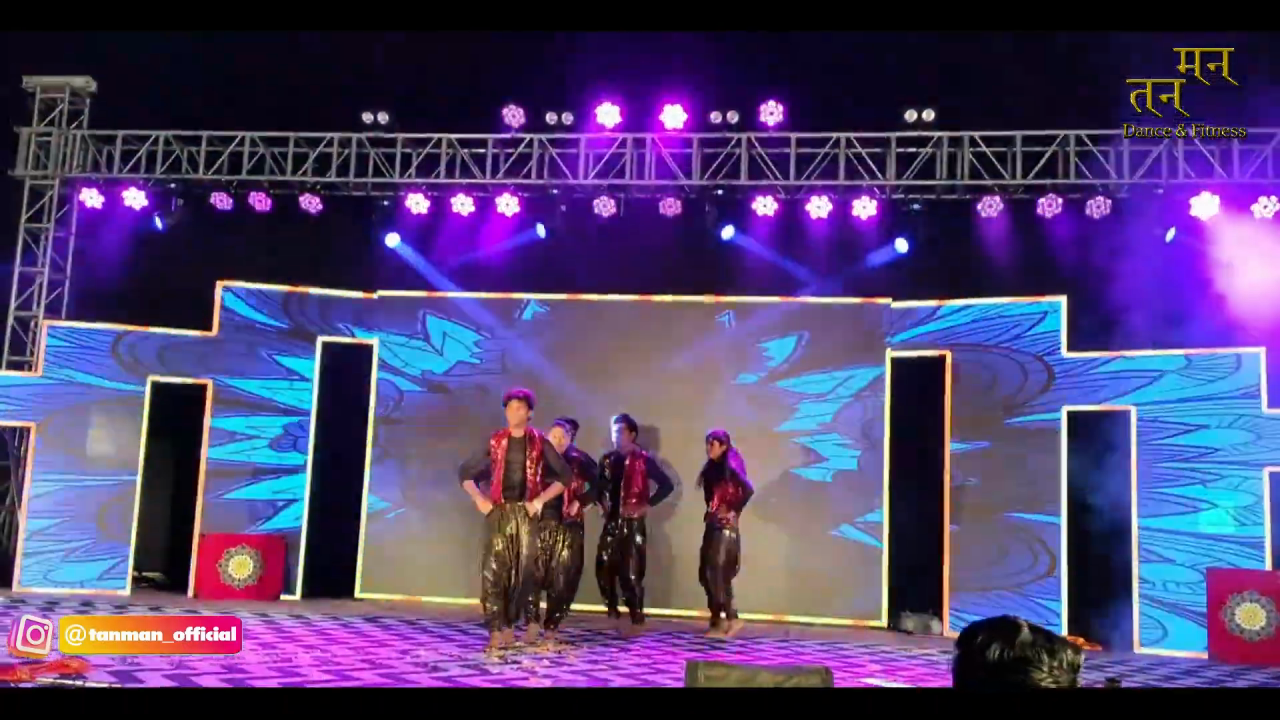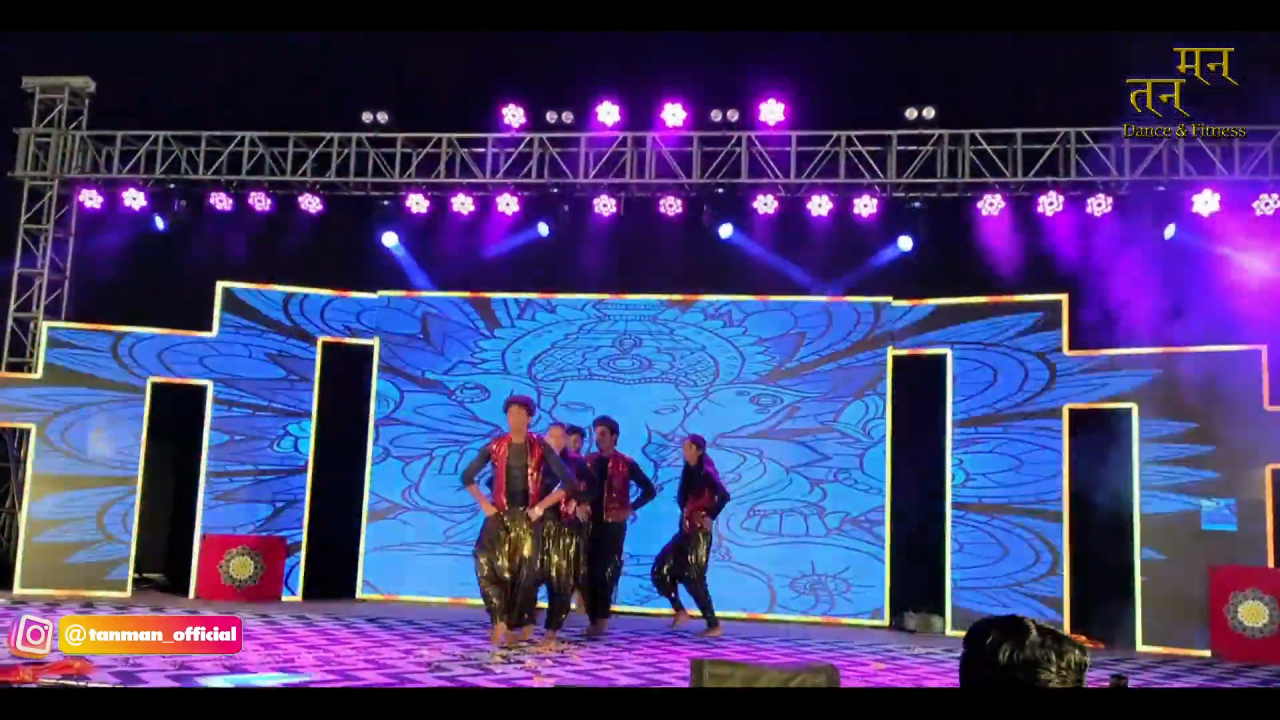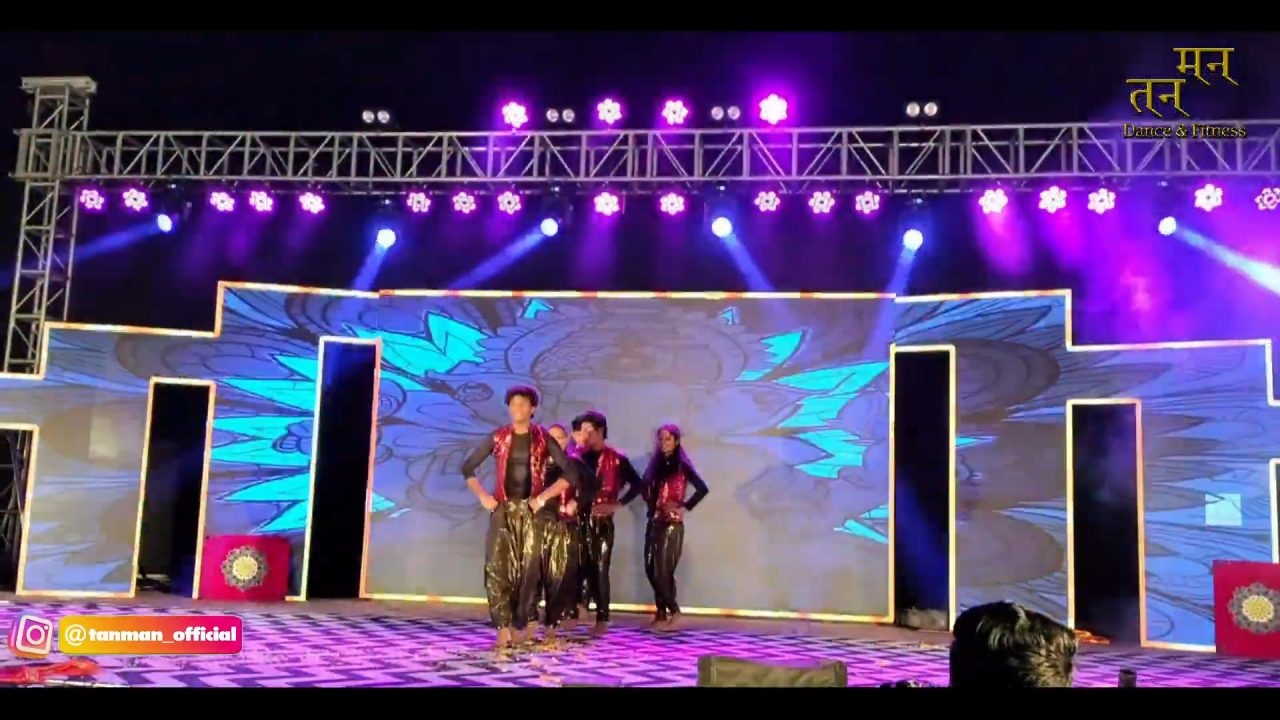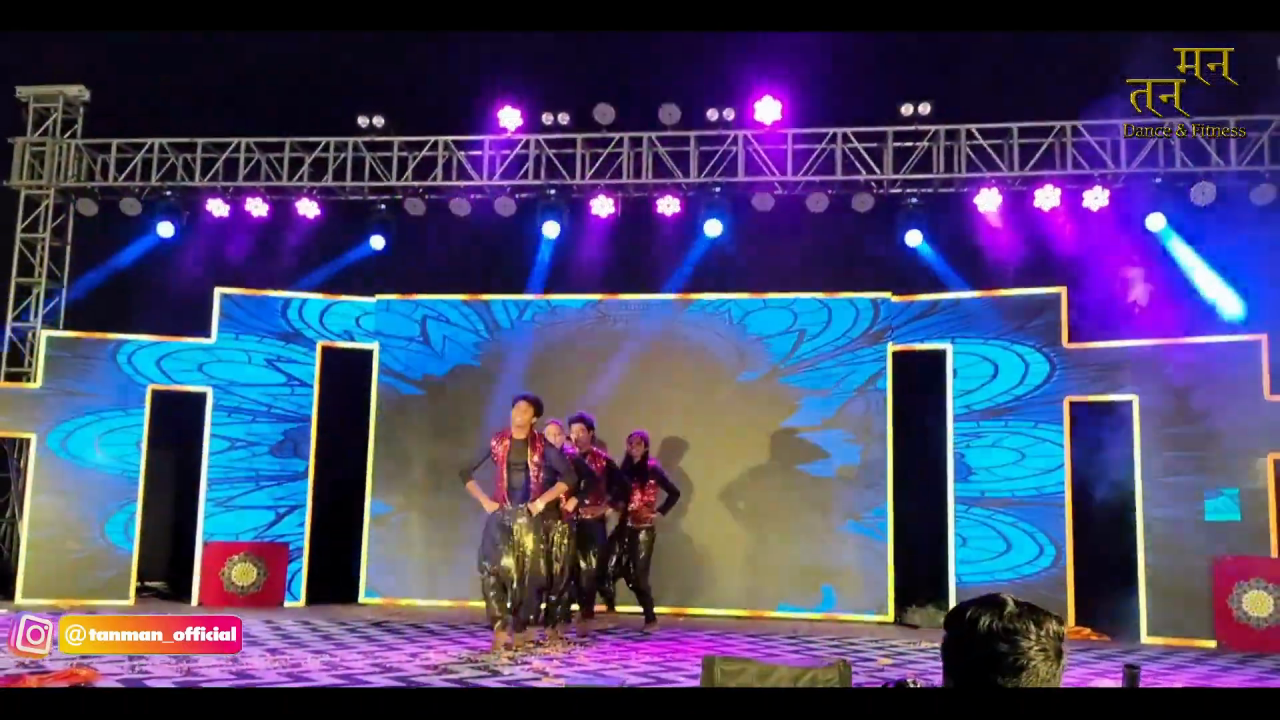
dt=0.3s
person 1, frame 1
left shoulder: (540, 442)
right shoulder: (495, 441)
left elbow: (565, 475)
right elbow: (465, 472)
left wrist: (540, 500)
right wrist: (480, 499)
left hip: (525, 512)
right hip: (498, 511)
left knee: (521, 568)
right knee: (493, 568)
left ankle: (509, 626)
right ankle: (496, 630)
person 1, frame 2
left shoulder: (540, 447)
right shoulder: (495, 446)
left elbow: (568, 481)
right elbow: (468, 476)
left wrist: (541, 506)
right wrist: (484, 503)
left hip: (526, 517)
right hip: (500, 515)
left knee: (525, 573)
right knee: (486, 560)
left ankle: (513, 627)
right ankle: (499, 619)
person 1, frame 3
left shoulder: (544, 440)
right shoulder: (498, 438)
left elbow: (570, 474)
right elbow: (468, 467)
left wrist: (543, 498)
right wrist: (483, 497)
left hip: (529, 510)
right hip: (502, 508)
left knee: (527, 568)
right knee: (496, 565)
left ankle: (517, 626)
right ankle: (502, 627)
person 1, frame 4
left shoulder: (541, 445)
right shoulder: (497, 442)
left elbow: (569, 476)
right elbow: (466, 473)
left wrist: (542, 501)
right wrist: (484, 500)
left hip: (528, 514)
right hip: (501, 512)
left knee: (528, 571)
right knee: (492, 565)
left ankle: (519, 629)
right ankle: (500, 627)
person 2, frame 1
left shoulder: (578, 461)
left elbow: (597, 486)
left wrist: (579, 503)
left hip: (567, 524)
right hip: (540, 524)
left knee: (560, 578)
right knee: (536, 574)
left ankle: (550, 629)
right ankle: (533, 623)
person 2, frame 2
left shoulder: (574, 462)
left elbow: (592, 485)
left wrist: (577, 501)
left hip: (565, 525)
right hip: (540, 523)
left knee: (561, 577)
right knee: (539, 574)
left ankle: (552, 629)
person 2, frame 3
left shoulder: (574, 463)
left elbow: (592, 485)
left wrist: (576, 502)
left hip: (563, 524)
right hip: (539, 522)
left knee: (559, 575)
right knee: (537, 573)
left ankle: (551, 624)
right ankle: (530, 623)
person 2, frame 4
left shoulder: (572, 459)
left wrist: (576, 499)
left hip: (562, 522)
left knee: (560, 574)
left ankle: (552, 624)
right ankle: (554, 623)
person 3, frame 1
left shoulder: (644, 460)
right shoulder: (607, 459)
left elbow: (666, 485)
right elbow: (600, 485)
left wrist: (646, 506)
right wrist: (602, 503)
left hip: (633, 522)
right hip: (611, 520)
left knee: (632, 573)
right knee: (604, 568)
left ankle: (637, 621)
right ankle: (613, 612)
person 3, frame 2
left shoulder: (626, 464)
right shoulder: (588, 462)
left elbow: (649, 490)
left wrist: (629, 510)
left hip: (614, 525)
right hip: (591, 524)
left knee: (606, 572)
right knee: (588, 572)
left ankle: (602, 616)
right ankle: (594, 621)
person 3, frame 3
left shoulder: (616, 458)
right shoulder: (578, 456)
left elbow: (637, 484)
left wrist: (617, 503)
left hip: (602, 520)
left knee: (600, 568)
right knee: (581, 565)
left ankle: (601, 620)
person 3, frame 4
left shoulder: (603, 460)
left elbow: (622, 487)
left wrist: (606, 506)
left hip: (593, 523)
left knee: (590, 569)
right knee: (575, 570)
left ankle: (587, 617)
right ankle: (585, 614)
person 4, frame 1
left shoulder: (731, 468)
right shoulder: (712, 468)
left elbow: (747, 490)
left wrist: (733, 511)
right wrist: (711, 513)
left hip: (725, 528)
right hip: (713, 526)
left knee: (713, 575)
right knee: (708, 575)
left ankle: (718, 625)
right ankle: (731, 618)
person 4, frame 2
left shoulder: (707, 473)
right shoulder: (688, 472)
left elbow: (724, 496)
left wrist: (709, 517)
right wrist: (686, 518)
left hip: (700, 532)
right hip: (686, 531)
left knee: (694, 580)
right knee: (660, 571)
left ankle: (713, 625)
right ankle: (680, 611)
person 4, frame 3
left shoulder: (682, 464)
right shoulder: (656, 462)
left elbow: (702, 489)
right elbow: (645, 484)
left wrist: (684, 507)
right wrist: (651, 504)
left hip: (672, 522)
right hip: (655, 520)
left knee: (662, 568)
right knee: (652, 568)
left ankle: (670, 613)
right ankle: (667, 611)
person 4, frame 4
left shoulder: (652, 469)
right shoulder: (626, 469)
left elbow: (674, 493)
left wrist: (658, 512)
left hip: (644, 527)
right hip: (627, 525)
left knee: (638, 573)
left ankle: (651, 619)
